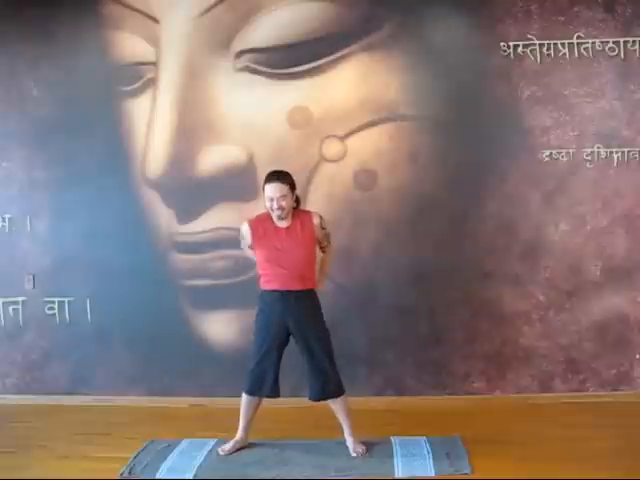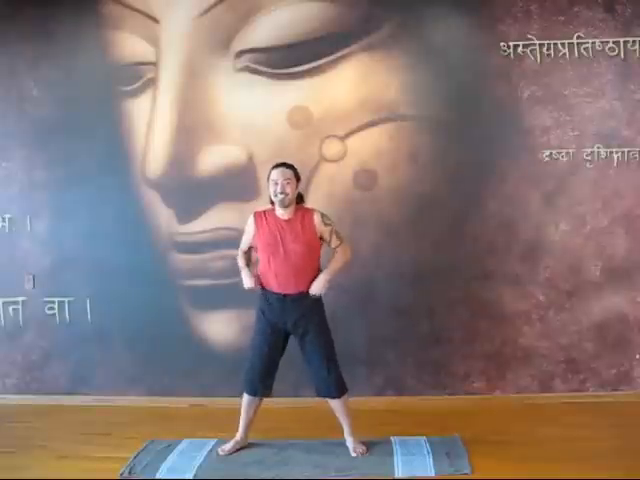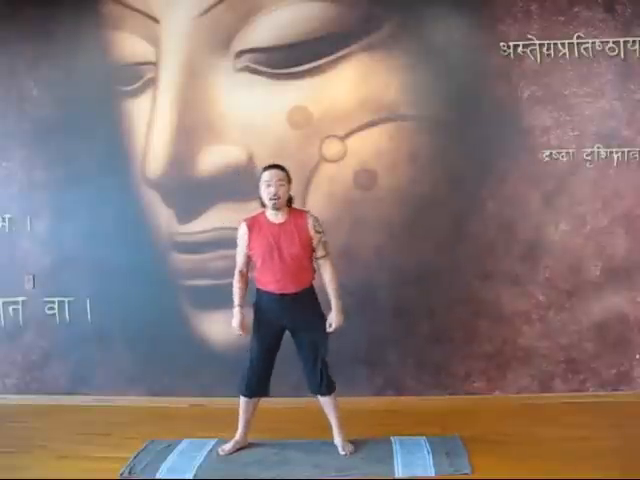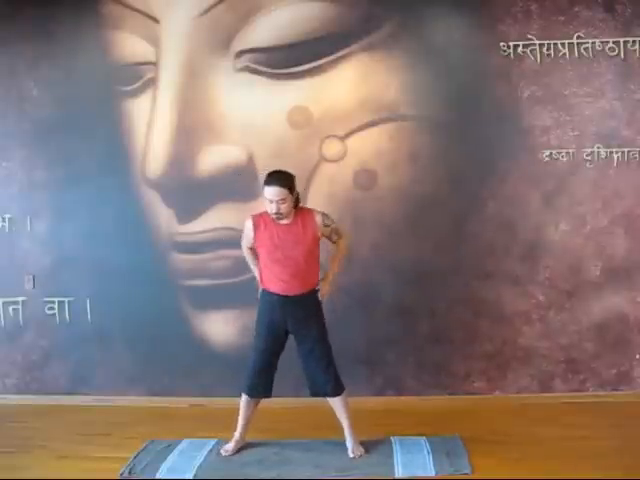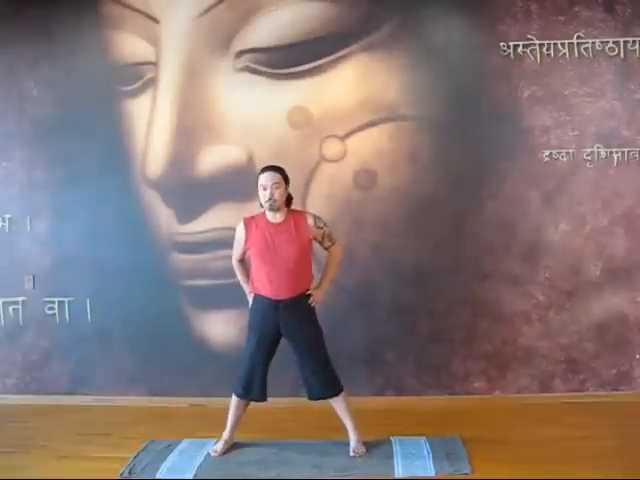
dt=1s
person 1, frame 1
left shoulder: (313, 221)
right shoulder: (252, 227)
left elbow: (326, 249)
left wrist: (319, 277)
left hip: (306, 303)
right hip: (271, 305)
left knee: (326, 371)
right knee: (259, 371)
left ankle: (349, 435)
right ankle: (241, 435)
person 1, frame 2
left shoulder: (315, 219)
right shoulder: (257, 221)
left elbow: (344, 251)
right elbow: (242, 252)
left wrist: (325, 277)
right wrist: (246, 272)
left hip: (307, 305)
right hip: (271, 306)
left knee: (327, 372)
right knee: (257, 373)
left ankle: (349, 435)
right ankle: (241, 436)
person 1, frame 3
left shoulder: (308, 221)
right shoulder: (249, 227)
left elbow: (325, 265)
right elbow: (241, 271)
left wrist: (336, 307)
right wrist: (237, 309)
left hip: (304, 303)
right hip: (268, 304)
left knee: (319, 369)
right knee: (255, 371)
left ankle: (338, 434)
right ankle: (241, 435)
person 1, frame 4
left shoulder: (316, 219)
right shoulder: (254, 224)
left elbow: (341, 241)
right elbow: (247, 249)
left wrist: (329, 279)
left hip: (307, 304)
right hip: (272, 304)
left knee: (324, 370)
right knee: (258, 370)
left ankle: (349, 434)
right ankle: (239, 435)
person 1, frame 5
left shoulder: (308, 222)
right shoulder: (247, 227)
left elbow: (335, 249)
right elbow: (237, 260)
left wrist: (322, 288)
right wrist: (249, 292)
left hip: (299, 307)
right hip: (263, 309)
left knee: (321, 371)
right knee: (249, 372)
left ankle: (353, 434)
right ankle: (227, 436)
